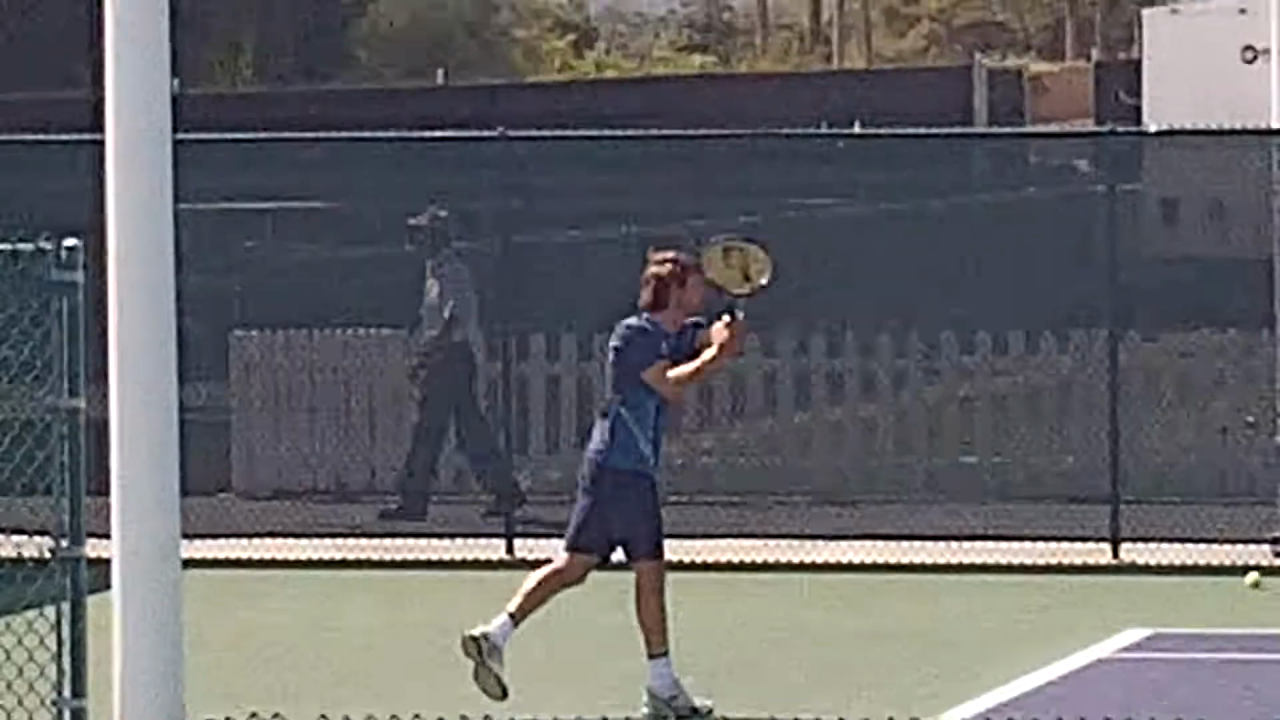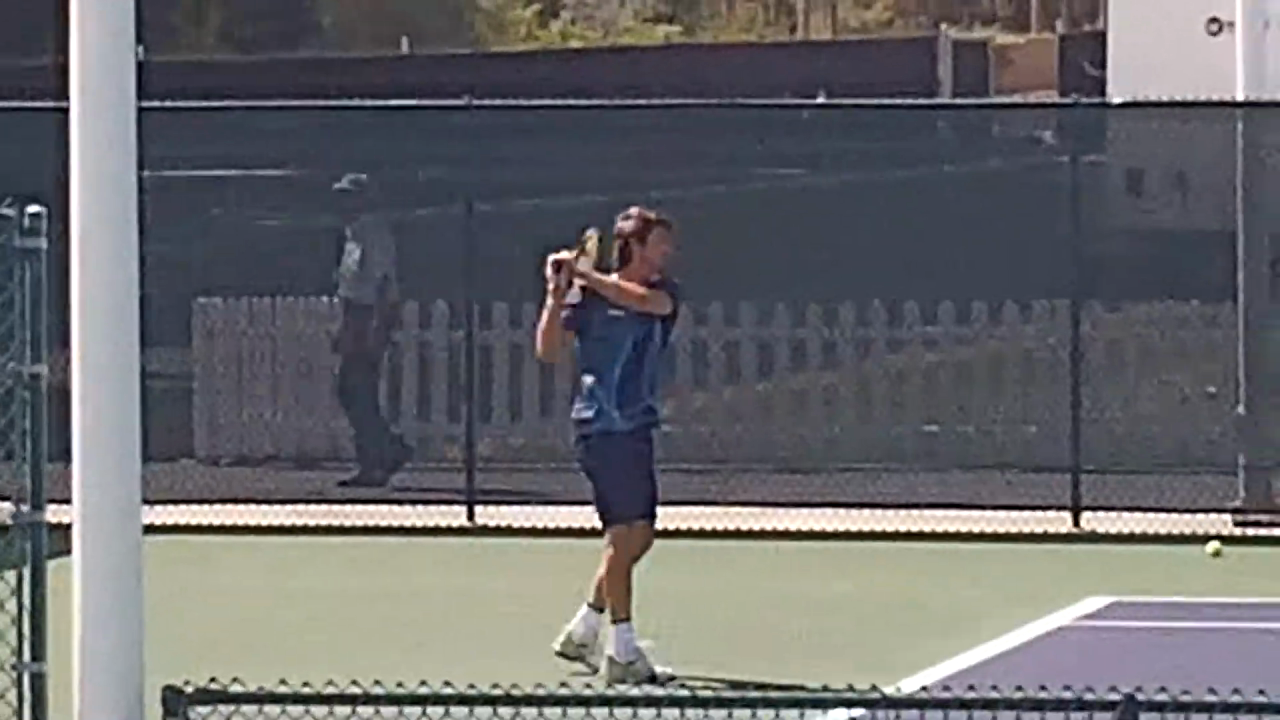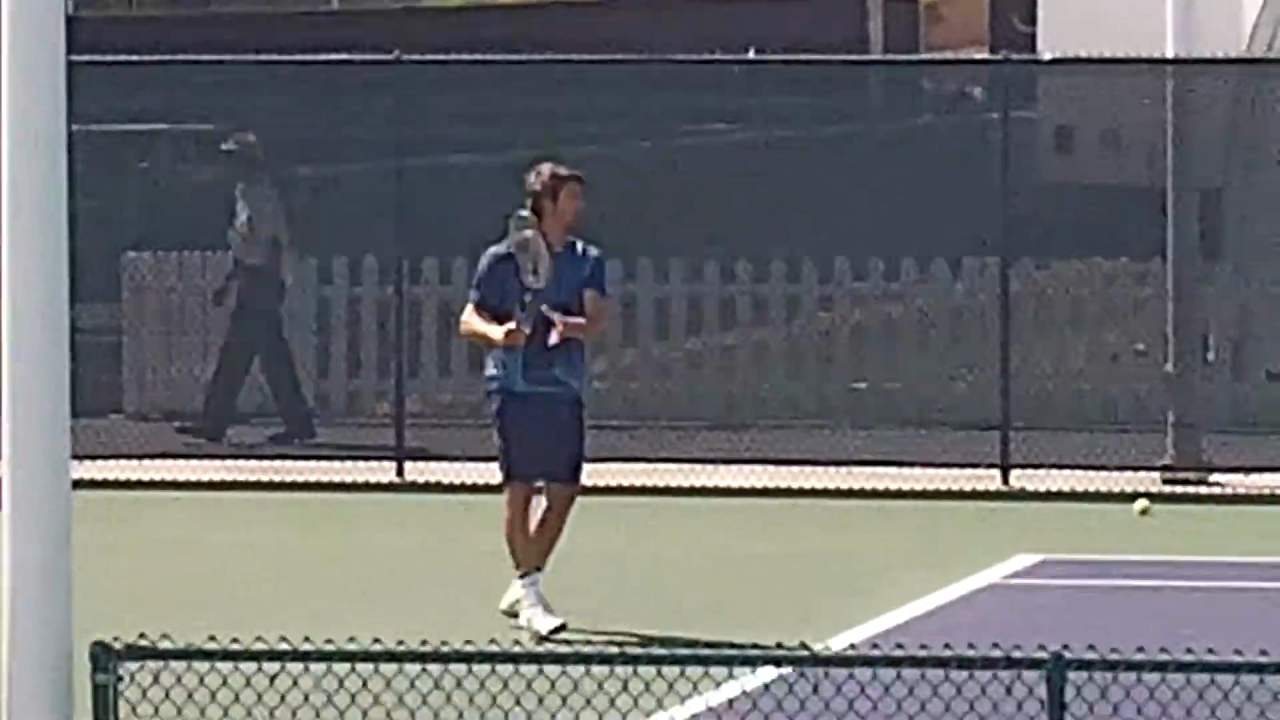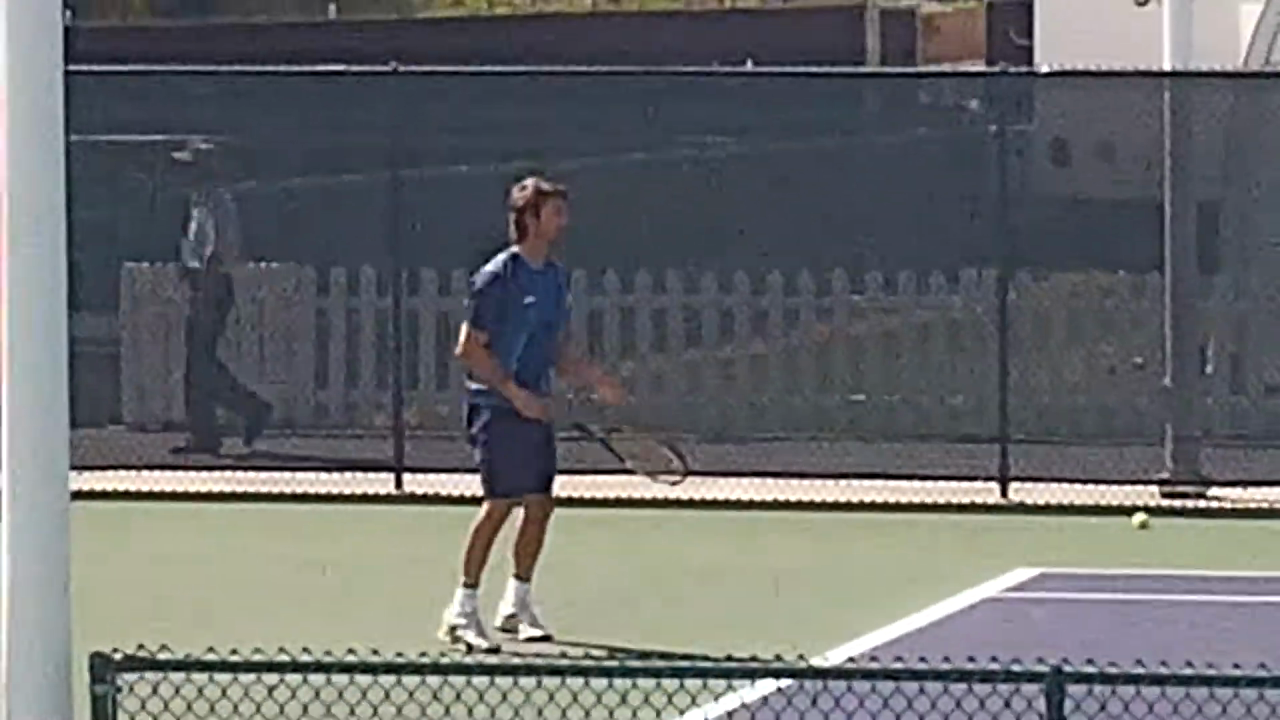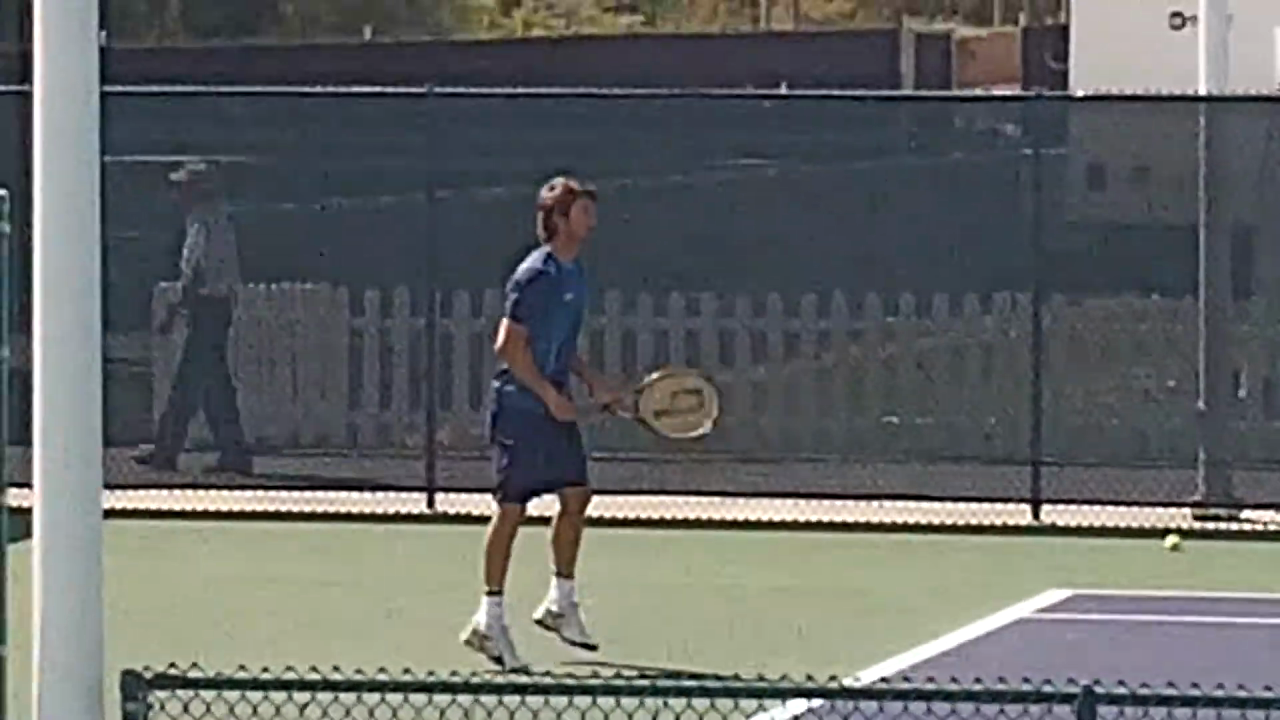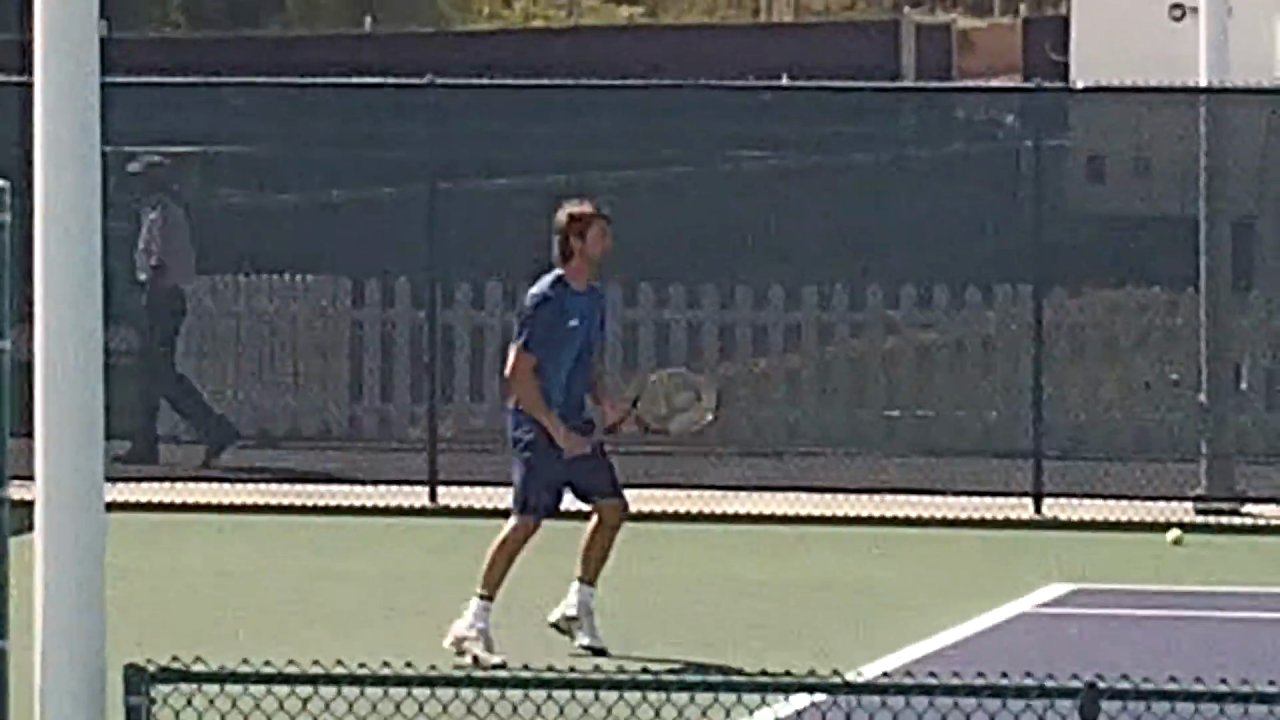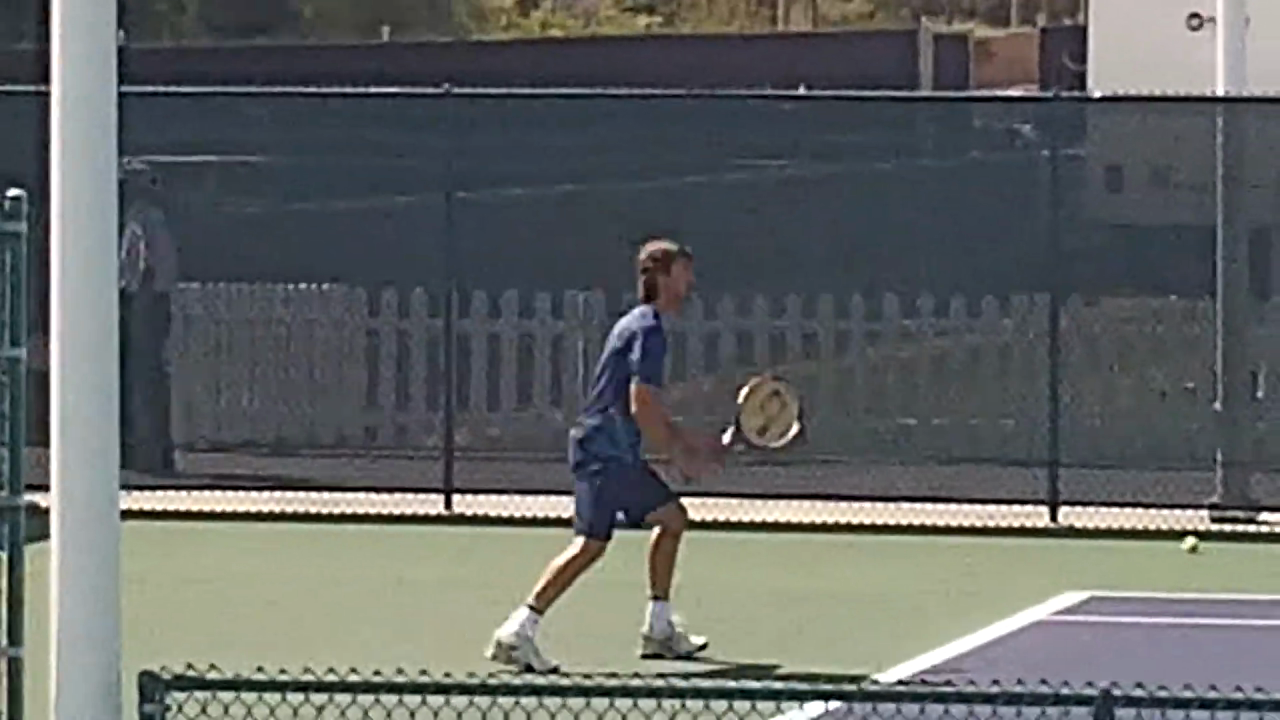
dt=0.3s
person 1, frame 1
left shoulder: (689, 331)
right shoulder: (634, 335)
left elbow: (712, 345)
right elbow: (670, 386)
left wrist: (723, 344)
right wrist: (716, 353)
left hip: (633, 467)
right hip: (622, 468)
left knee: (575, 564)
right knee: (650, 568)
left ankle: (496, 633)
person 1, frame 2
left shoulder: (663, 291)
right shoulder: (587, 297)
left elbow: (644, 302)
right elbow: (548, 350)
left wrist: (588, 276)
right wrist: (556, 292)
left hip: (638, 427)
right hip: (602, 428)
left knee: (640, 534)
right knee: (624, 532)
left ankle: (582, 630)
right ankle: (620, 651)
person 1, frame 3
left shoulder: (588, 260)
right shoulder: (502, 257)
left elbow: (596, 320)
right elbow: (468, 321)
left wrist: (569, 326)
right wrist: (496, 333)
left hip: (565, 391)
right hip: (516, 388)
left knee: (563, 493)
right knee: (520, 490)
left ankle: (523, 591)
right ankle: (530, 597)
person 1, frame 4
left shoulder: (555, 276)
right shoulder: (498, 276)
right elbow: (469, 349)
left wrist: (594, 380)
right wrist: (515, 394)
left hip: (531, 408)
right hip: (496, 408)
left knee: (539, 505)
right knee: (499, 503)
left ankle: (516, 604)
right ankle: (461, 610)
person 1, frame 5
left shoulder: (575, 273)
right shoulder: (536, 274)
right elbow: (510, 345)
left wrist: (592, 381)
right wrist: (551, 395)
left hip: (552, 407)
right hip: (522, 406)
left knee: (576, 498)
right knee: (512, 508)
left ankle: (561, 603)
right ankle: (489, 619)
person 1, frame 6
left shoulder: (595, 299)
right shoulder: (545, 299)
right elbow: (517, 371)
left wrist: (606, 402)
right wrist: (556, 429)
left hip: (575, 425)
right hip: (539, 427)
left knee: (612, 510)
right knee: (527, 520)
left ankle: (574, 609)
right ankle: (472, 624)
person 1, frame 7
left shoulder: (646, 327)
right shoulder: (648, 330)
right elbow: (642, 407)
left wrist: (690, 441)
right wrist: (682, 458)
left hip: (618, 452)
right hip: (604, 449)
left knee: (673, 520)
right knee: (590, 543)
left ankle: (660, 630)
right ankle: (516, 633)
person 2, frame 1
left shoulder: (451, 269)
right shoulder: (436, 268)
left elbow: (453, 321)
left wrist: (425, 358)
right wrist: (422, 357)
left hip: (450, 358)
right hip: (444, 358)
left knee: (429, 431)
right knee: (472, 430)
person 2, frame 2
left shoulder: (373, 232)
right shoulder: (355, 233)
left elbow: (385, 283)
left wrist: (378, 326)
right wrist: (345, 329)
left hip: (369, 322)
right hip: (358, 320)
left knee: (357, 393)
right knee: (353, 392)
right ankle: (387, 455)
person 2, frame 3
left shoulder: (259, 193)
right shoulder: (247, 192)
left elbow: (274, 244)
left wrist: (270, 290)
right wrist: (228, 282)
left hip: (259, 283)
right hip: (252, 281)
left knee: (237, 351)
right knee: (273, 353)
person 2, frame 4
left shoulder: (212, 203)
right shoulder: (203, 201)
left elbow: (216, 257)
left wrist: (202, 300)
left hip: (210, 290)
right hip: (206, 290)
left knee: (200, 361)
right knee: (201, 361)
person 2, frame 5
left shoulder: (206, 223)
right shoulder: (206, 220)
left elbow: (199, 276)
left wrist: (173, 312)
left hip: (208, 307)
right hip: (210, 308)
left knee: (203, 383)
right knee: (189, 383)
person 2, frame 6
left shoulder: (161, 212)
right shoulder: (158, 210)
left elbow: (160, 266)
left wrist: (149, 305)
left hip: (161, 299)
right hip: (163, 298)
left knee: (158, 372)
right knee: (150, 371)
left ankle: (217, 429)
right ankle: (143, 445)
person 2, frame 7
left shoulder: (141, 220)
right shoulder: (148, 216)
left elbow: (148, 272)
left wrist: (138, 311)
left hip: (144, 304)
right hip: (153, 304)
left knee: (142, 379)
right knee: (144, 378)
left ankle: (154, 452)
right ankle: (157, 452)
